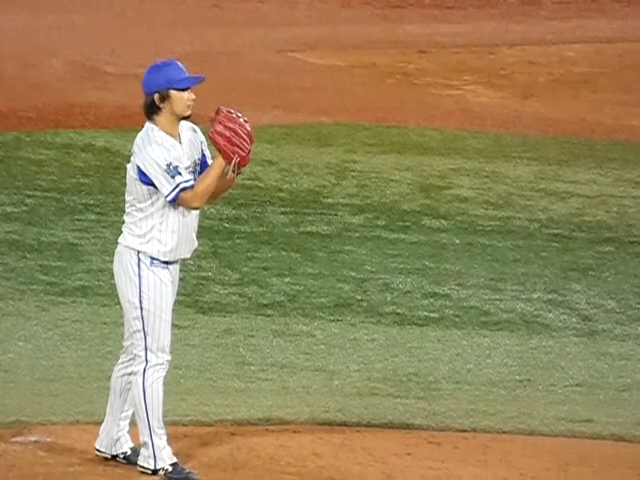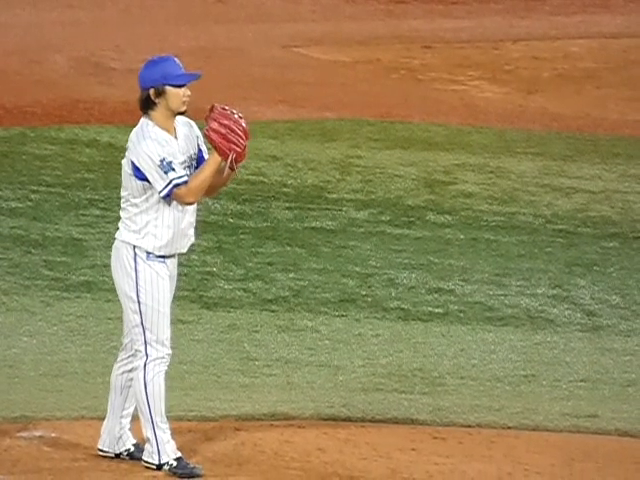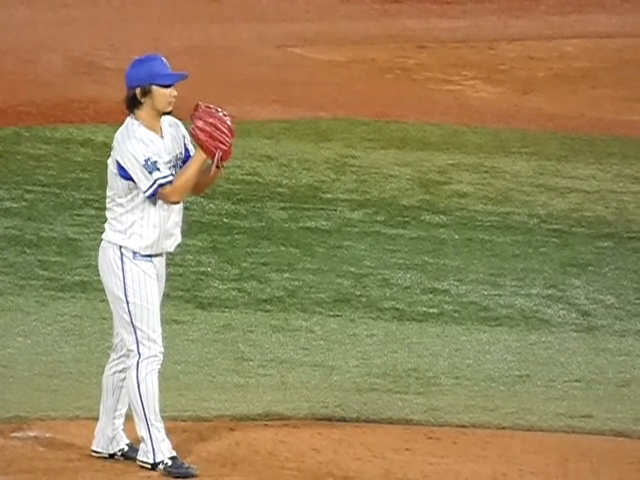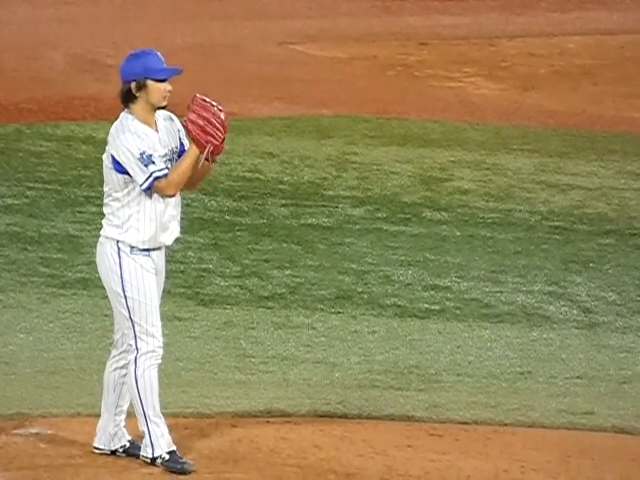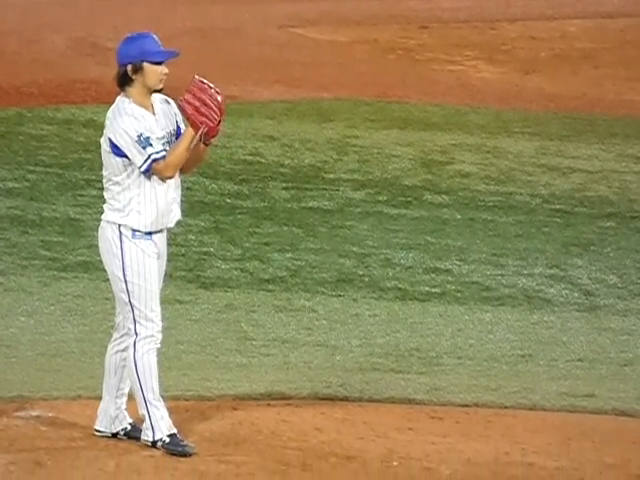
dt=1s
person 1, frame 1
left shoulder: (191, 134)
right shoulder: (150, 148)
left elbow: (211, 193)
right elbow: (193, 198)
left wrist: (234, 167)
right wrist: (224, 154)
left hip: (168, 262)
right hip: (144, 262)
left knee: (136, 354)
right knee: (151, 358)
left ankle: (113, 441)
person 1, frame 2
left shoulder: (187, 129)
right shoulder: (146, 142)
left elbow: (211, 187)
right elbow: (187, 193)
left wrist: (231, 159)
right wrist: (219, 150)
left hip: (165, 257)
right hip: (141, 257)
left knee: (137, 349)
right knee: (153, 352)
left ankle: (115, 439)
person 1, frame 3
left shoulder: (173, 129)
right shoulder: (130, 142)
left elbow: (198, 186)
right elbow: (172, 193)
left wrist: (217, 159)
right wrist: (203, 149)
left hip: (153, 256)
right hip: (127, 257)
left knee: (127, 350)
right knee: (146, 351)
left ankle: (108, 439)
person 1, frame 4
left shoulder: (168, 123)
right shoulder: (125, 135)
left elbow: (190, 180)
right elbow: (167, 186)
left wrist: (210, 153)
right wrist: (197, 143)
left hip: (153, 250)
right hip: (125, 253)
left knee: (129, 346)
right knee: (145, 346)
left ankle: (110, 436)
right ankle: (157, 444)
person 1, frame 5
left shoulder: (165, 107)
right shoulder: (123, 118)
left elbow: (188, 164)
right elbow: (165, 168)
left wrist: (206, 135)
right wrist: (195, 125)
left hip: (155, 234)
right hip: (128, 236)
left knee: (130, 329)
right knee: (144, 330)
left ankle: (111, 418)
right ankle: (158, 427)
